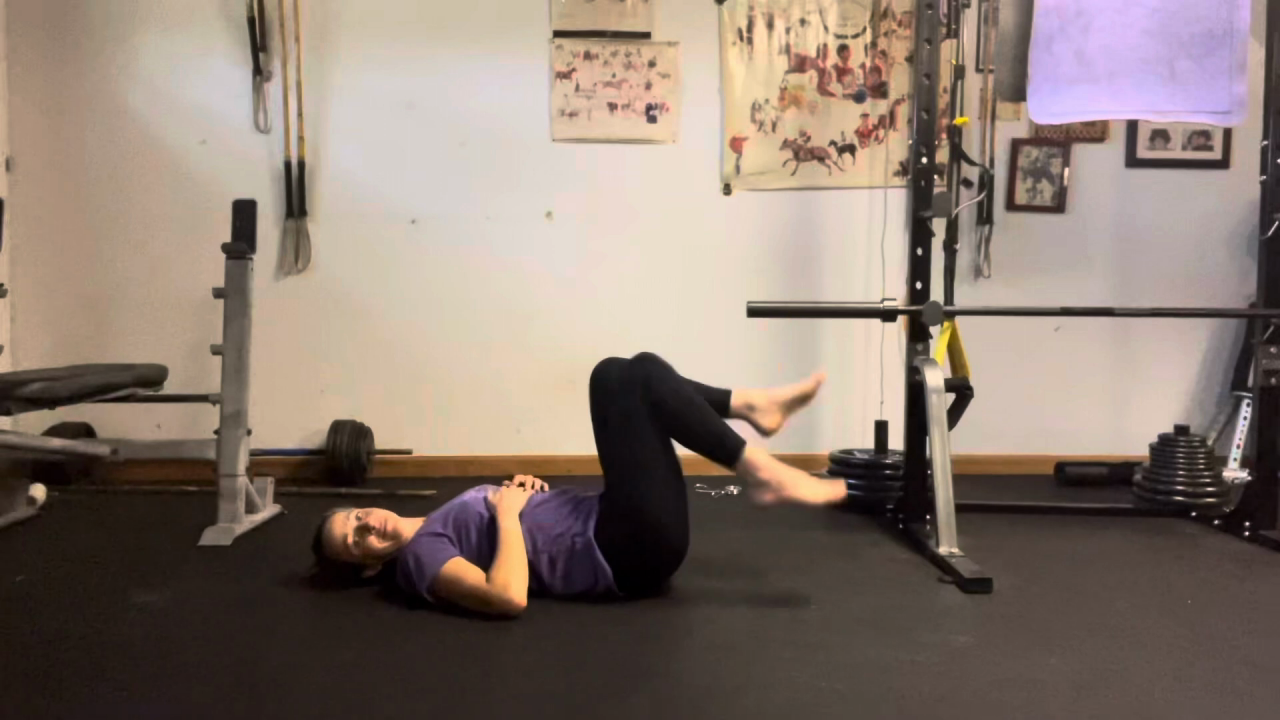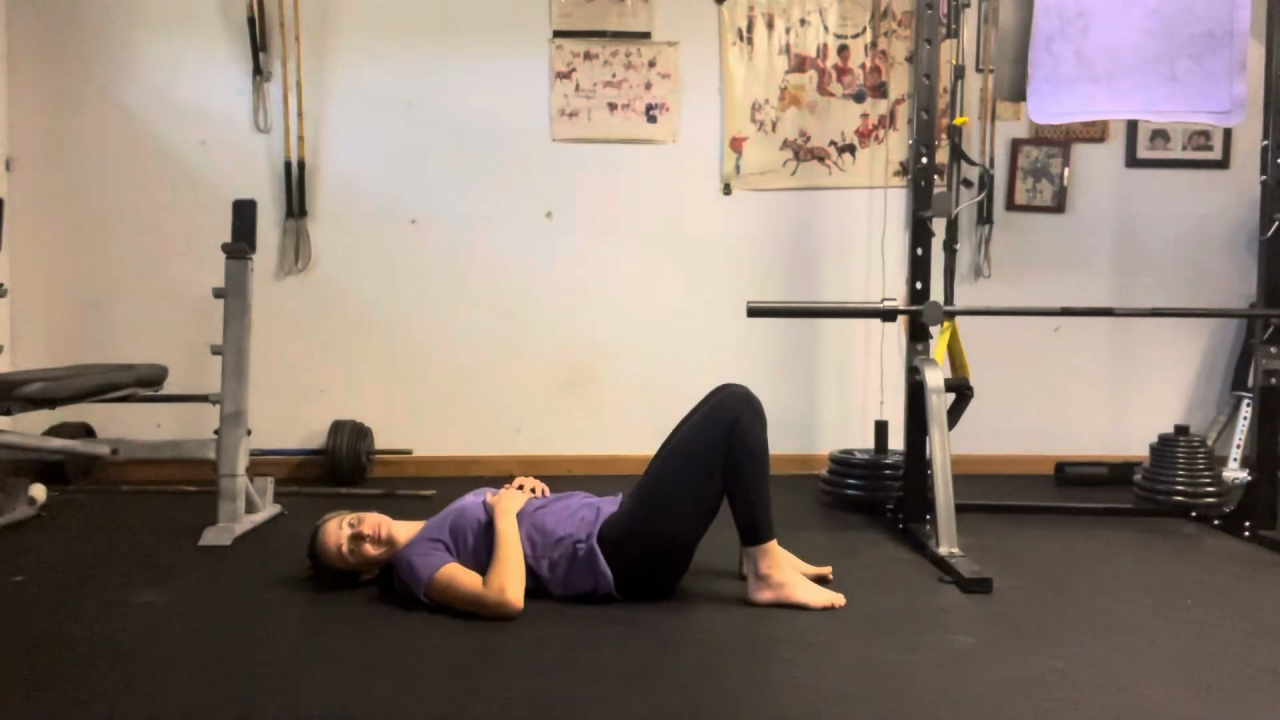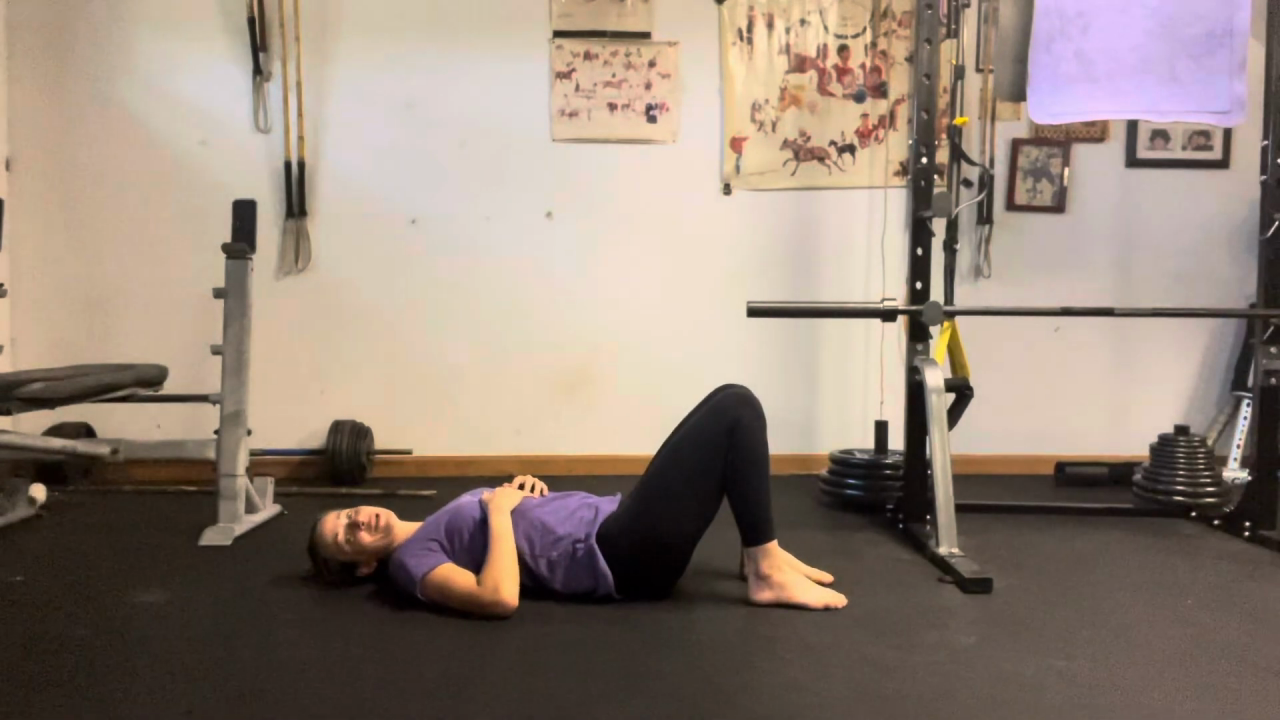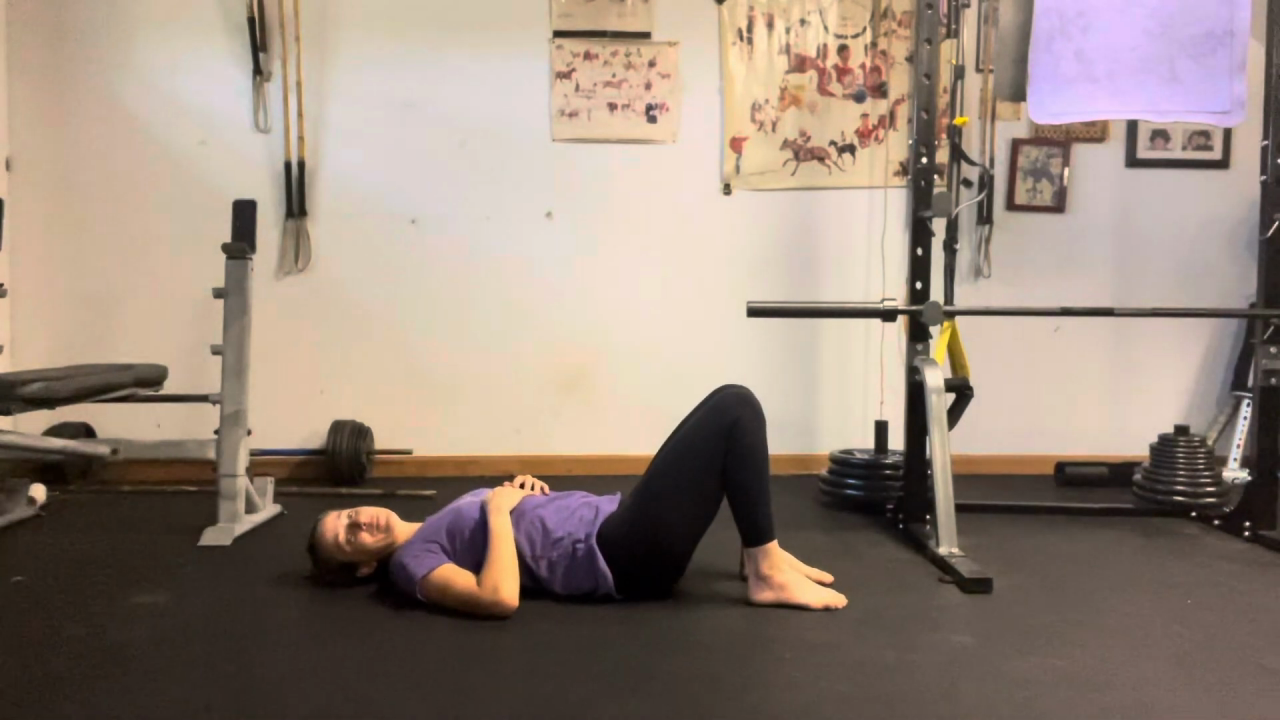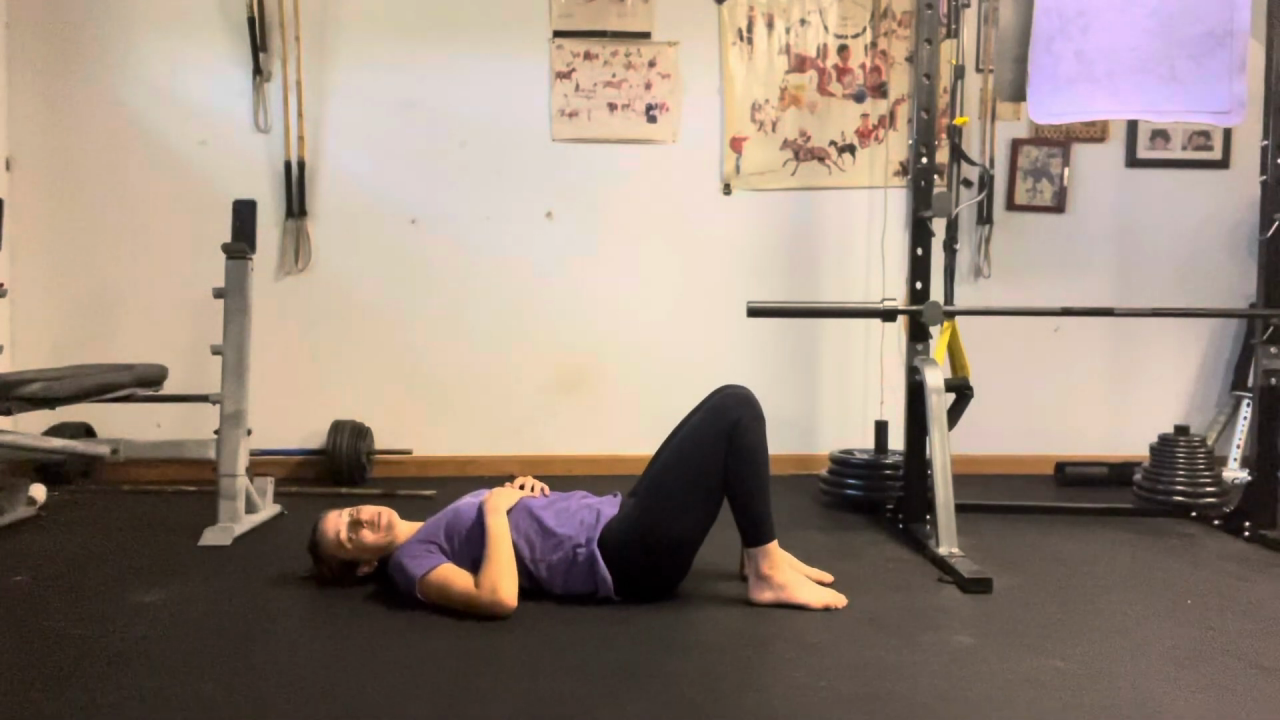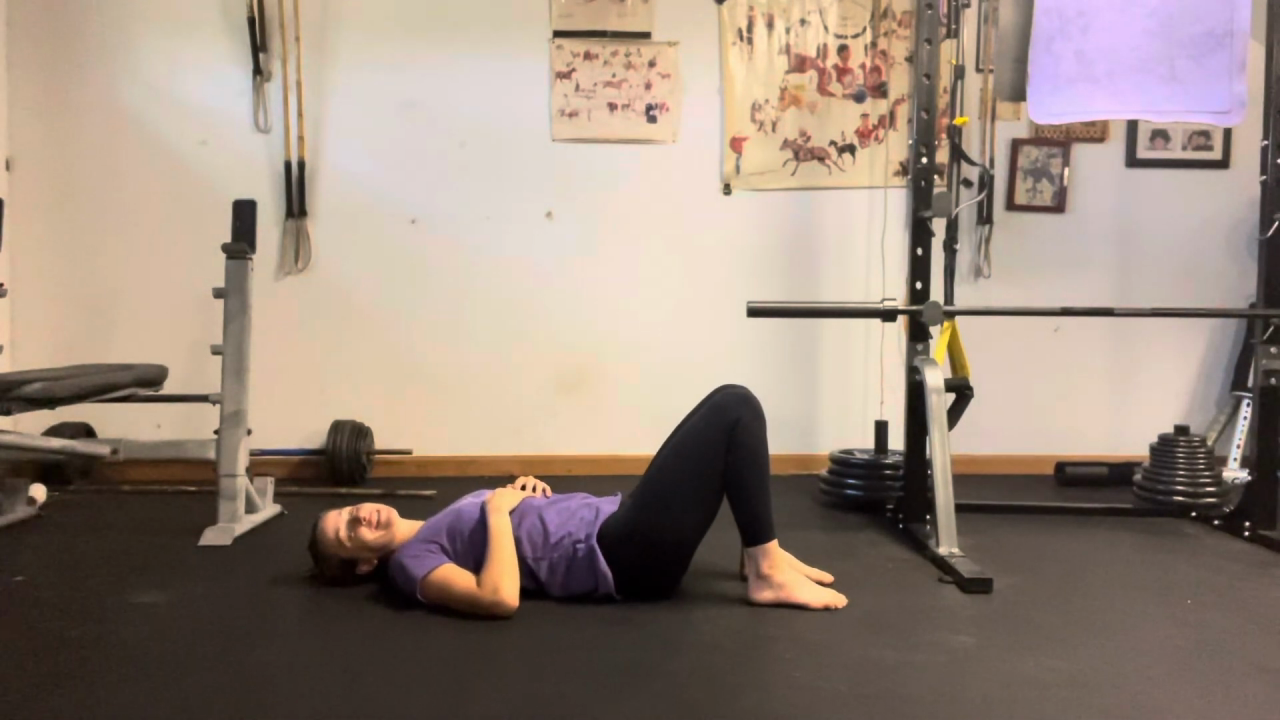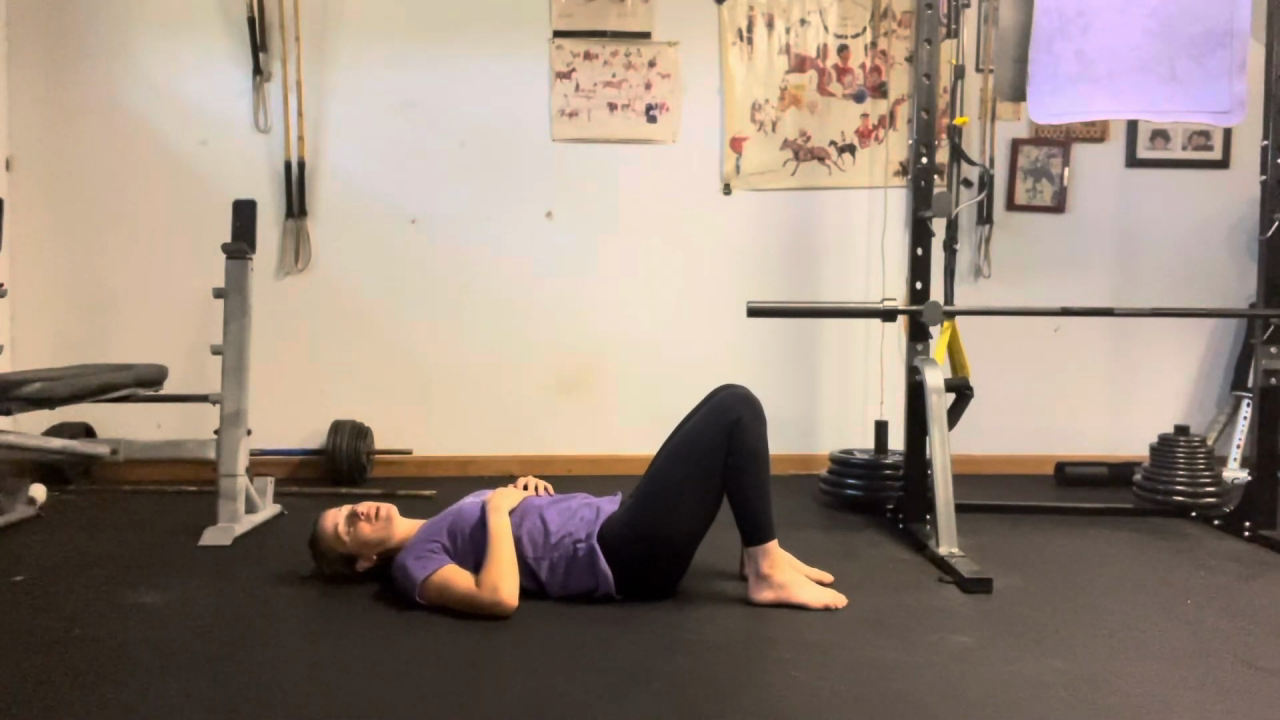
dt=0.5s
person 1, frame 1
left shoulder: (431, 529)
right shoulder: (418, 560)
right elbow: (510, 596)
left wrist: (520, 490)
right wrist: (506, 514)
left hip: (612, 530)
right hip: (630, 556)
left knee: (626, 370)
right knee: (625, 380)
left ankle: (755, 408)
right ankle: (763, 472)
person 1, frame 2
left shoulder: (434, 534)
right shoulder: (417, 564)
right elbow: (507, 599)
left wrist: (521, 492)
right wrist: (505, 514)
left hip: (616, 520)
right hip: (627, 560)
left knee: (728, 402)
right knee: (737, 407)
left ankle: (762, 547)
right ankle: (768, 575)
person 1, frame 3
left shoulder: (431, 532)
right shoulder: (411, 561)
right elbow: (501, 598)
left wrist: (521, 490)
right wrist: (500, 511)
left hip: (612, 521)
right hip: (624, 559)
left knee: (729, 402)
right knee: (736, 408)
left ankle: (760, 550)
right ankle: (767, 574)
person 1, frame 4
left shoulder: (432, 533)
right shoulder: (413, 564)
right elbow: (502, 598)
left wrist: (524, 489)
right wrist: (500, 510)
left hip: (613, 519)
right hip: (626, 558)
left knee: (729, 404)
right knee: (735, 408)
left ankle: (760, 550)
right ankle: (768, 574)
person 1, frame 5
left shoulder: (433, 532)
right shoulder: (411, 563)
right elbow: (500, 599)
left wrist: (520, 490)
right wrist: (495, 511)
left hip: (615, 517)
right hip: (626, 560)
left knee: (729, 402)
right knee: (735, 409)
left ankle: (760, 551)
right ankle: (767, 575)
person 1, frame 6
left shoulder: (433, 532)
right shoulder: (412, 564)
right elbow: (501, 599)
left wrist: (520, 490)
right wrist: (498, 511)
left hip: (614, 522)
right hip: (625, 559)
left knee: (729, 402)
right knee: (735, 409)
left ankle: (760, 551)
right ankle: (768, 574)
person 1, frame 7
left shoulder: (435, 532)
right shoulder: (414, 565)
right elbow: (501, 599)
left wrist: (523, 489)
right wrist: (498, 511)
left hip: (614, 519)
right hip: (628, 559)
left knee: (729, 403)
right knee: (736, 408)
left ankle: (760, 551)
right ankle: (767, 574)
